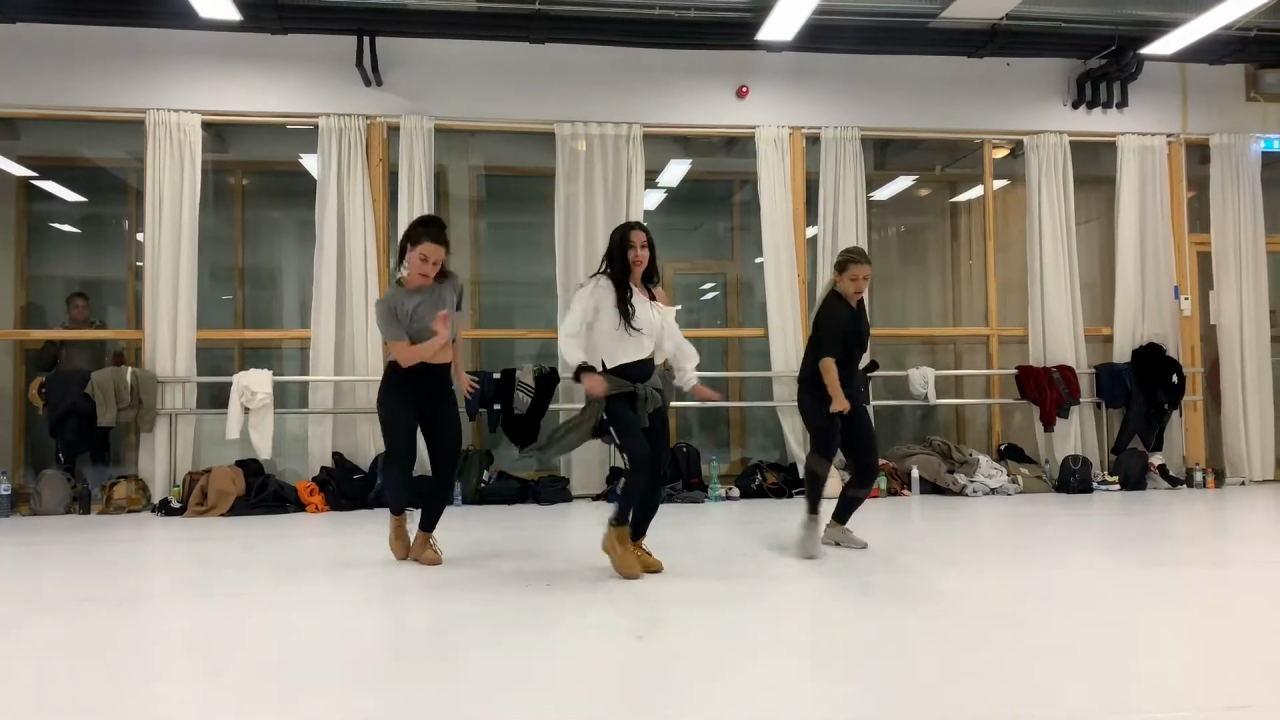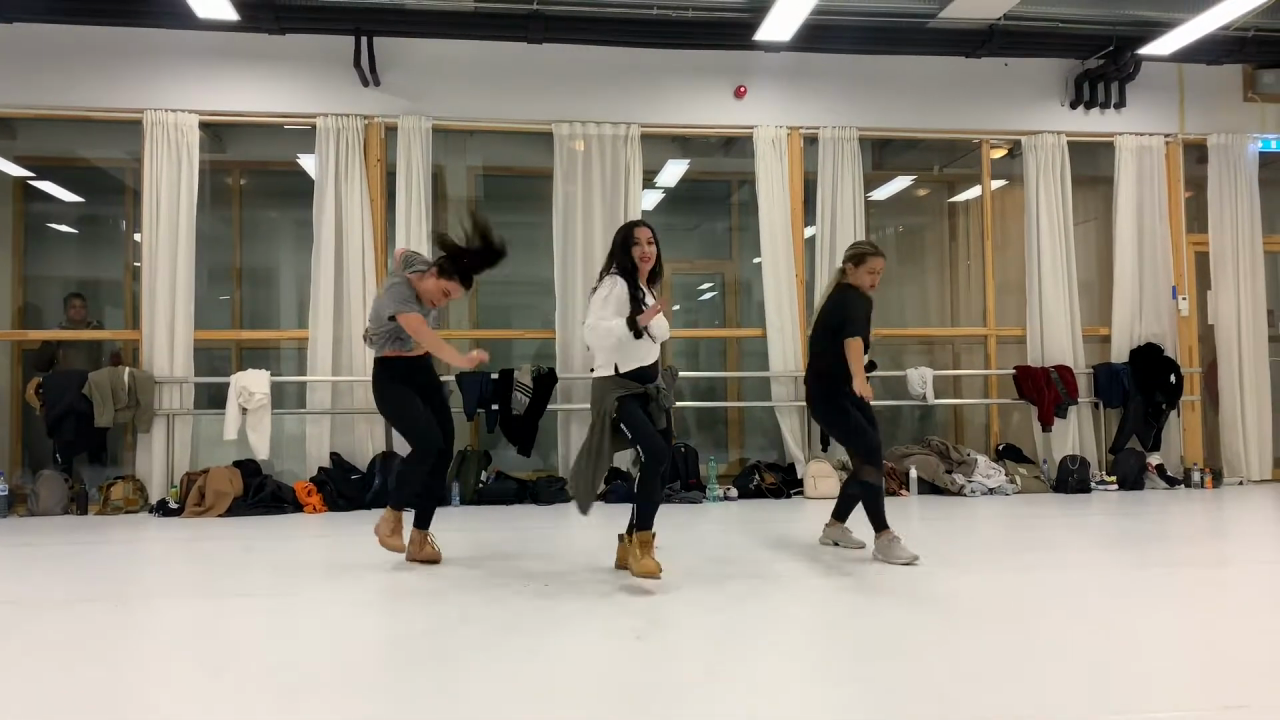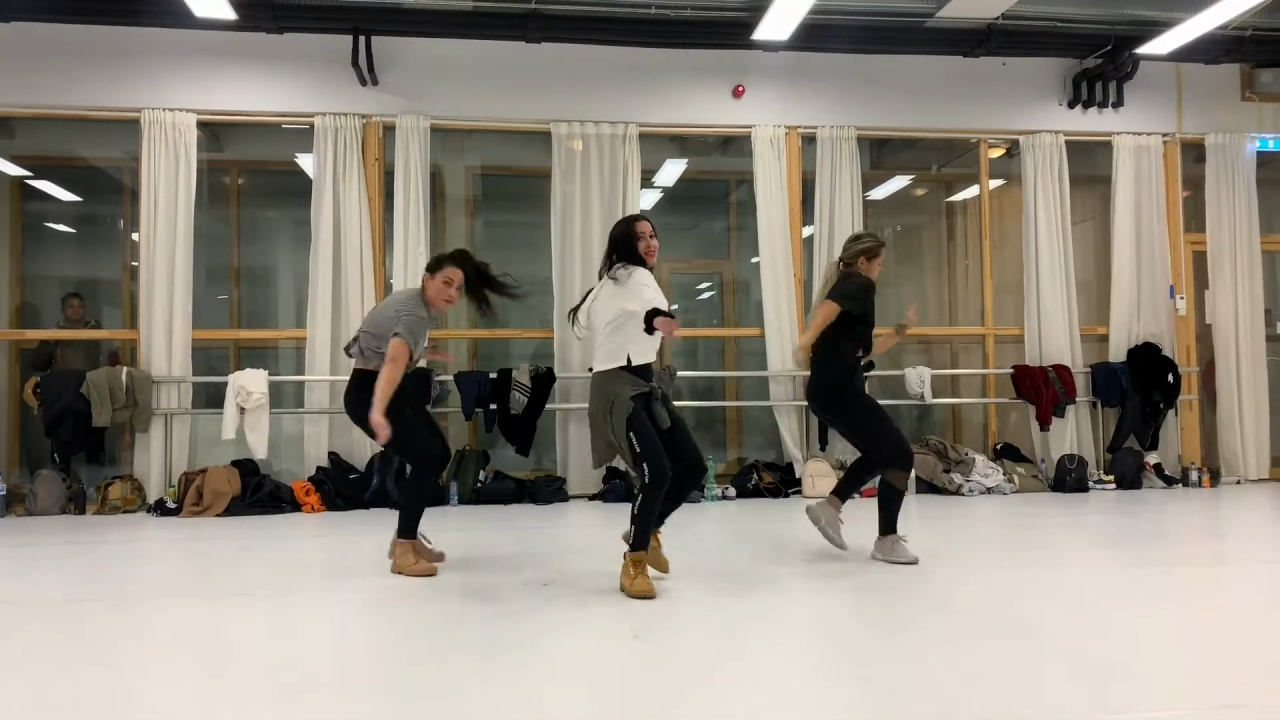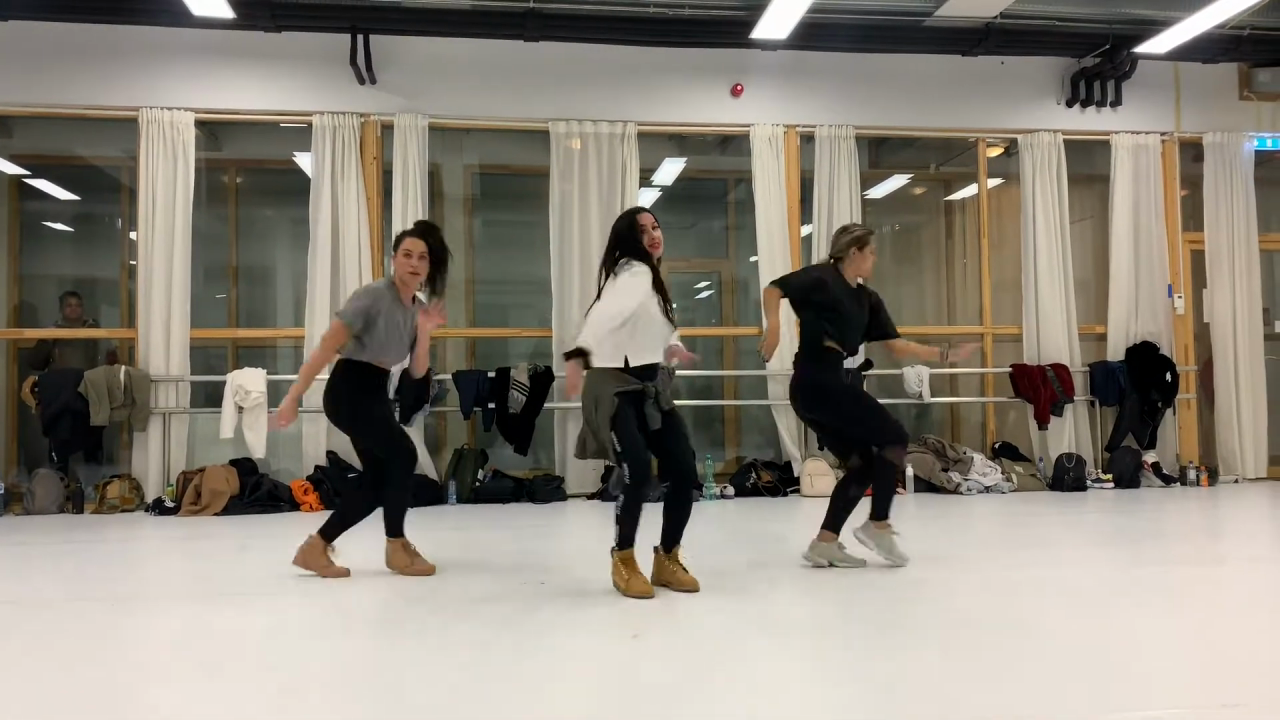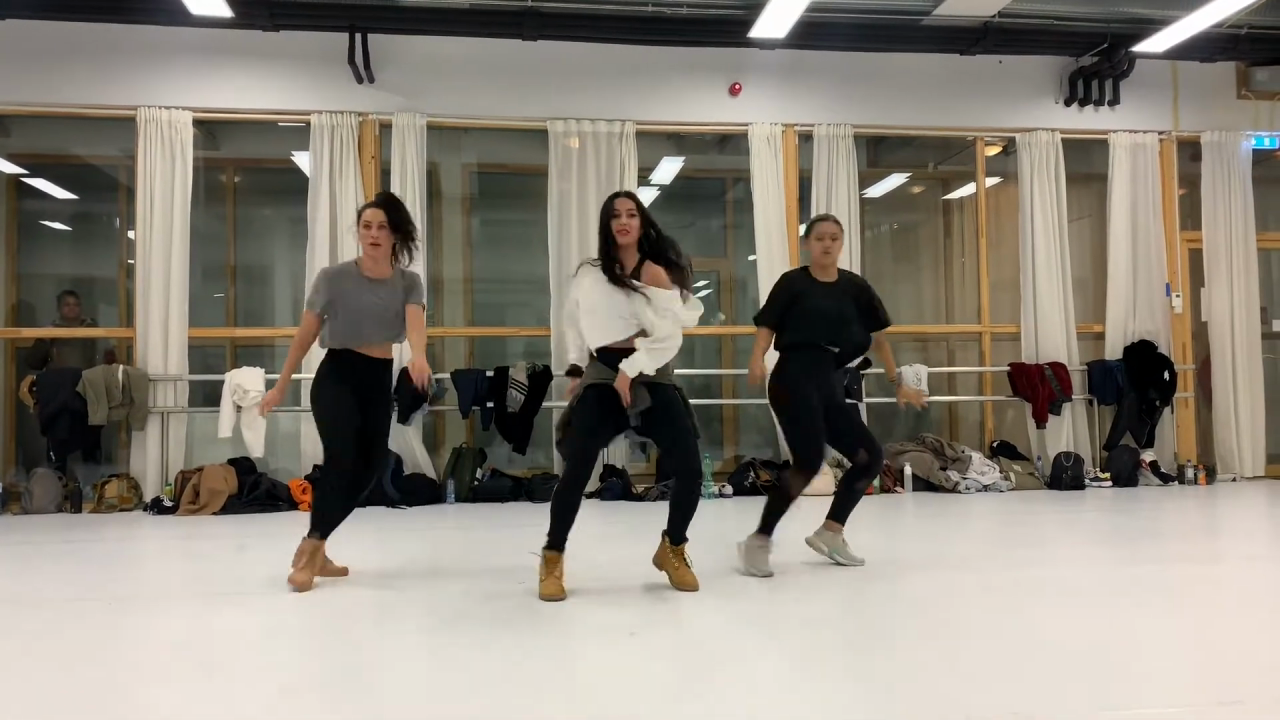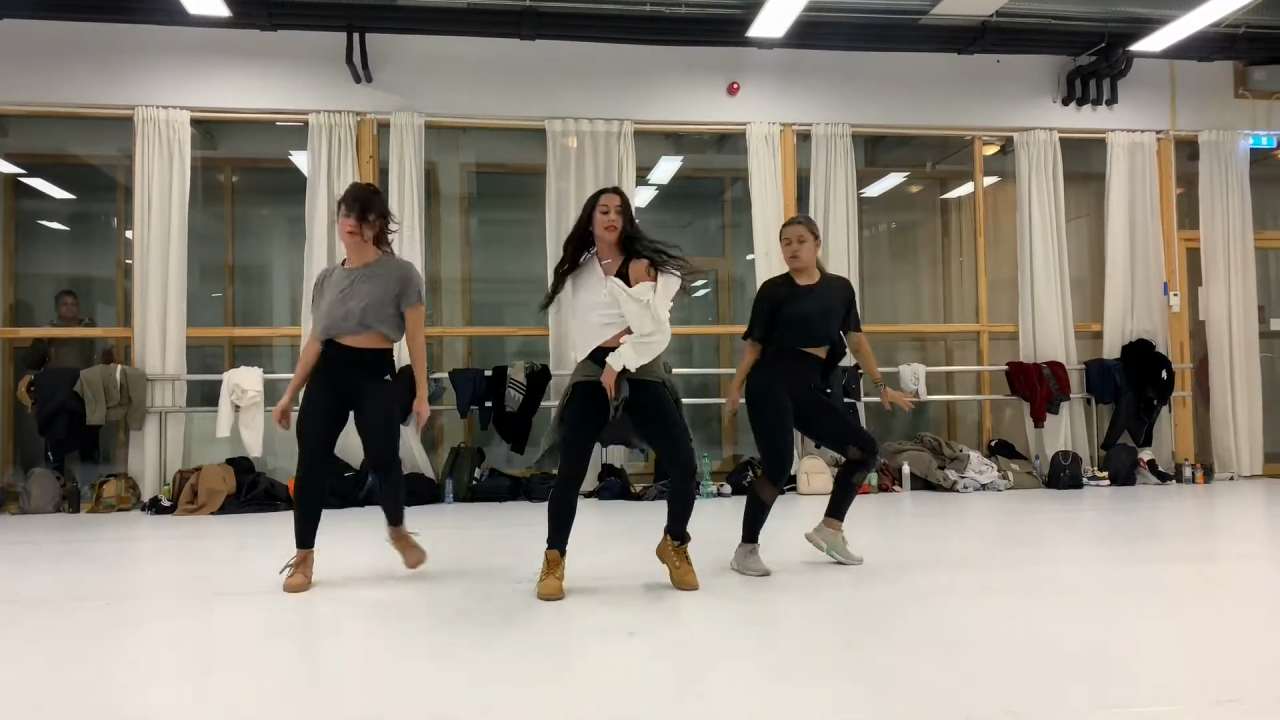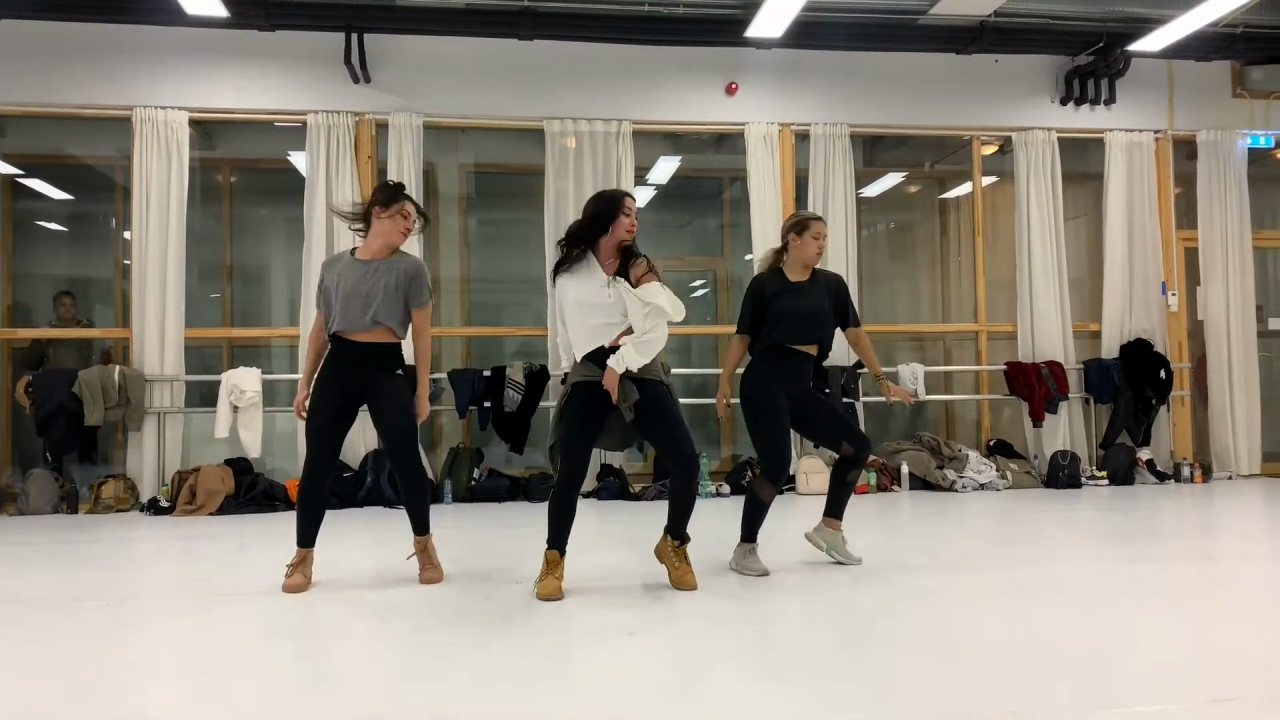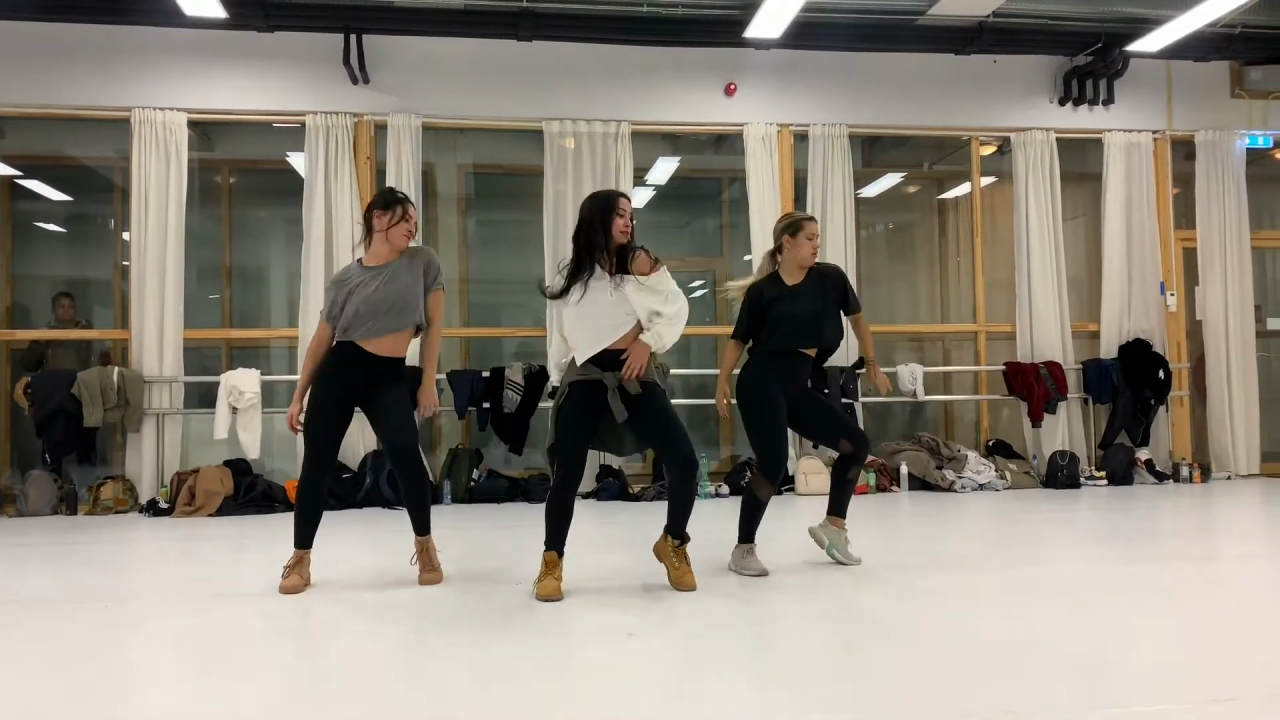
dt=0.2s
person 1, frame 1
left shoulder: (657, 296)
right shoulder: (599, 288)
left elbow: (673, 342)
right elbow: (569, 335)
left wrist: (695, 382)
right wrist: (585, 371)
left hip: (647, 386)
right hip: (612, 388)
left knee: (655, 473)
right knee: (642, 460)
left ankle: (635, 544)
right ankle: (616, 532)
person 1, frame 2
left shoulder: (647, 290)
right shoulder: (615, 284)
right elbow: (594, 333)
right wrist: (637, 323)
left hip: (651, 387)
right hip: (618, 390)
left knee: (660, 468)
right knee: (656, 457)
left ankle: (633, 543)
right ankle: (639, 541)
person 1, frame 3
left shoulder: (622, 280)
right shoulder: (634, 275)
left elbow: (582, 318)
right elbow: (646, 301)
right wrist: (662, 317)
left hip: (646, 385)
right hip: (617, 387)
left knee: (692, 467)
right knee: (658, 471)
left ankle: (647, 530)
right ankle: (635, 563)
person 1, frame 4
left shoulder: (654, 280)
right shoulder: (631, 272)
right elbow: (608, 311)
left wrist: (672, 347)
right wrist: (579, 353)
left hip: (653, 388)
right hip: (614, 385)
left knee: (685, 474)
right knee: (639, 474)
left ankle: (667, 559)
right ankle: (623, 558)
person 1, frame 5
left shoulder: (656, 272)
right shoulder: (589, 273)
left elbow: (670, 335)
right elbow: (574, 321)
left wrist: (631, 368)
right wrist: (575, 369)
left hip: (650, 376)
right hip: (600, 376)
left knee: (689, 470)
right knee: (576, 471)
left ankle: (672, 549)
right ankle: (551, 561)
person 1, frame 6
left shoulder: (642, 265)
right shoulder: (575, 269)
left elbow: (657, 331)
left wrist: (619, 361)
left hip: (641, 371)
right hip: (592, 373)
left knee: (683, 465)
right knee: (570, 471)
left ankle: (674, 545)
right ankle: (554, 561)
person 1, frame 7
left shoulder: (638, 267)
right shoulder: (569, 270)
left elbow: (654, 328)
left wrist: (620, 364)
right wrist: (570, 374)
left hip: (639, 371)
right hip: (589, 375)
left knee: (686, 463)
right knee: (571, 473)
left ankle: (673, 545)
right ankle: (553, 562)
person 1, frame 8
left shoulder: (639, 262)
right shoulder: (570, 276)
left elbow: (675, 310)
right elbow: (559, 336)
left wrist: (649, 341)
right wrist: (557, 386)
left hip: (635, 375)
right hip: (584, 378)
left knee: (685, 462)
right knee: (567, 474)
left ankle: (673, 544)
right ankle: (552, 562)
person 2, frame 1
left shoulder: (447, 287)
right shoulder: (390, 302)
right elbow: (404, 357)
left wrist: (458, 370)
right wrist: (437, 341)
left hip: (440, 383)
right hip: (400, 384)
left knee: (447, 464)
right knee: (400, 460)
left ankle: (424, 538)
right ankle: (396, 517)
person 2, frame 2
left shoulder: (415, 269)
right shoulder: (398, 293)
left elbow: (404, 254)
right elbow: (424, 336)
right wrist: (460, 360)
left hip: (420, 372)
right hip: (393, 377)
left knee: (441, 455)
right knee: (427, 444)
left ankle: (421, 536)
right ankle: (392, 518)
person 2, frame 3
left shoulder: (413, 297)
right shoulder: (413, 313)
right elbow: (395, 360)
right wrist: (377, 412)
left hip: (388, 391)
right hip: (366, 392)
left knee: (439, 454)
right knee: (428, 456)
left ankle: (408, 537)
right ankle: (403, 547)
person 2, frame 4
left shoulder: (419, 308)
right shoulder: (374, 297)
left elbow: (418, 370)
right elbow: (329, 346)
left wrist: (427, 334)
right wrist: (294, 398)
left hip: (376, 391)
right hip: (350, 388)
left knee: (380, 476)
right knee: (403, 455)
left ankle: (314, 549)
right ankle: (397, 547)
person 2, frame 5
left shoulder: (408, 283)
right shoulder: (332, 277)
left elbow: (416, 327)
right elbow: (306, 334)
left wrist: (419, 360)
right wrist: (279, 386)
left hip: (378, 380)
right hip: (337, 375)
left knee: (365, 470)
right knee: (340, 456)
left ankle: (315, 549)
right ankle: (309, 549)
person 2, frame 6
left shoulder: (401, 271)
right shoulder: (327, 278)
left elbow: (416, 333)
right elbow: (315, 341)
left wrist: (422, 392)
right wrist: (291, 393)
left hip: (375, 372)
right hip: (329, 371)
left knee: (383, 460)
right knee: (312, 465)
left ankle: (397, 529)
right ankle: (303, 558)
person 2, frame 7
left shoulder: (410, 268)
right shoulder: (333, 266)
left elbow: (422, 334)
right elbow: (320, 329)
left wrist: (422, 391)
right wrist: (305, 383)
left hip: (386, 367)
right hip: (339, 365)
left knee: (405, 457)
right knee: (318, 463)
left ankle: (424, 546)
right ankle: (303, 559)
person 2, frame 8
left shoulder: (422, 261)
right shoulder: (344, 279)
left elbow: (434, 323)
right elbow: (322, 338)
left wrist: (429, 380)
right wrist: (298, 397)
left hip: (389, 377)
right hip: (339, 371)
left knee: (407, 457)
right knee: (316, 466)
left ankle: (425, 546)
right ankle: (300, 560)
person 3, frame 1
left shoulder: (856, 304)
right shoulder: (834, 308)
right elbow: (826, 357)
right wrist: (837, 396)
left hip: (853, 391)
right hip: (817, 394)
left knee: (868, 467)
right knee: (826, 445)
left ankle: (835, 526)
right ankle: (812, 520)
person 3, frame 2
left shoulder: (840, 296)
right shoulder: (856, 299)
right elbow: (851, 338)
right wrist: (859, 379)
left hip: (834, 390)
right hip: (829, 392)
left knee: (868, 460)
right knee: (867, 451)
left ankle: (835, 527)
right ankle: (884, 538)
person 3, frame 3
left shoulder: (847, 288)
right shoulder: (861, 285)
right elbow: (830, 304)
left wrist: (900, 330)
right wrist: (809, 338)
left hip: (827, 388)
right hip: (840, 387)
left knee: (878, 453)
right knee: (900, 455)
left ankle: (828, 507)
right ankle: (888, 540)
person 3, frame 4
left shoulder: (867, 298)
right shoulder: (822, 277)
left elbow: (896, 345)
right elbow: (773, 290)
left wrist: (946, 355)
right wrist: (773, 326)
left hip: (832, 381)
right hip: (815, 380)
left knee: (863, 463)
right knee: (895, 438)
left ankle: (825, 542)
right ankle: (878, 527)
person 3, frame 5
left shoulder: (856, 286)
right shoulder: (791, 282)
left elbow: (878, 337)
right elbow: (767, 326)
left wrist: (898, 384)
right wrist: (757, 360)
left hip: (828, 386)
right hip: (794, 379)
left knee: (871, 457)
right knee: (810, 459)
left ankle: (829, 532)
right ankle: (758, 541)
person 3, frame 6
left shoulder: (839, 288)
right shoulder: (774, 289)
left elbow: (855, 339)
right elbow: (754, 342)
left wrist: (881, 385)
right wrist: (736, 386)
left hip: (808, 388)
right hip: (770, 383)
left knee: (864, 450)
right knee: (778, 465)
left ankle: (829, 529)
right ankle: (746, 548)
person 3, frame 7
left shoulder: (831, 284)
right shoulder: (764, 284)
left elbow: (855, 334)
right elbow: (743, 335)
left wrist: (881, 378)
right wrist: (725, 381)
left hip: (801, 386)
right hip: (764, 382)
left knee: (857, 446)
right knee: (776, 465)
left ankle: (829, 529)
right ankle: (745, 549)
person 3, frame 8
left shoulder: (829, 277)
right shoulder: (763, 289)
left elbow: (857, 318)
right elbow: (739, 338)
left wrist: (873, 367)
right wrist: (723, 381)
left hip: (798, 386)
right hip: (761, 382)
left knee: (856, 444)
right knee: (773, 464)
left ankle: (833, 527)
right ankle: (743, 549)
